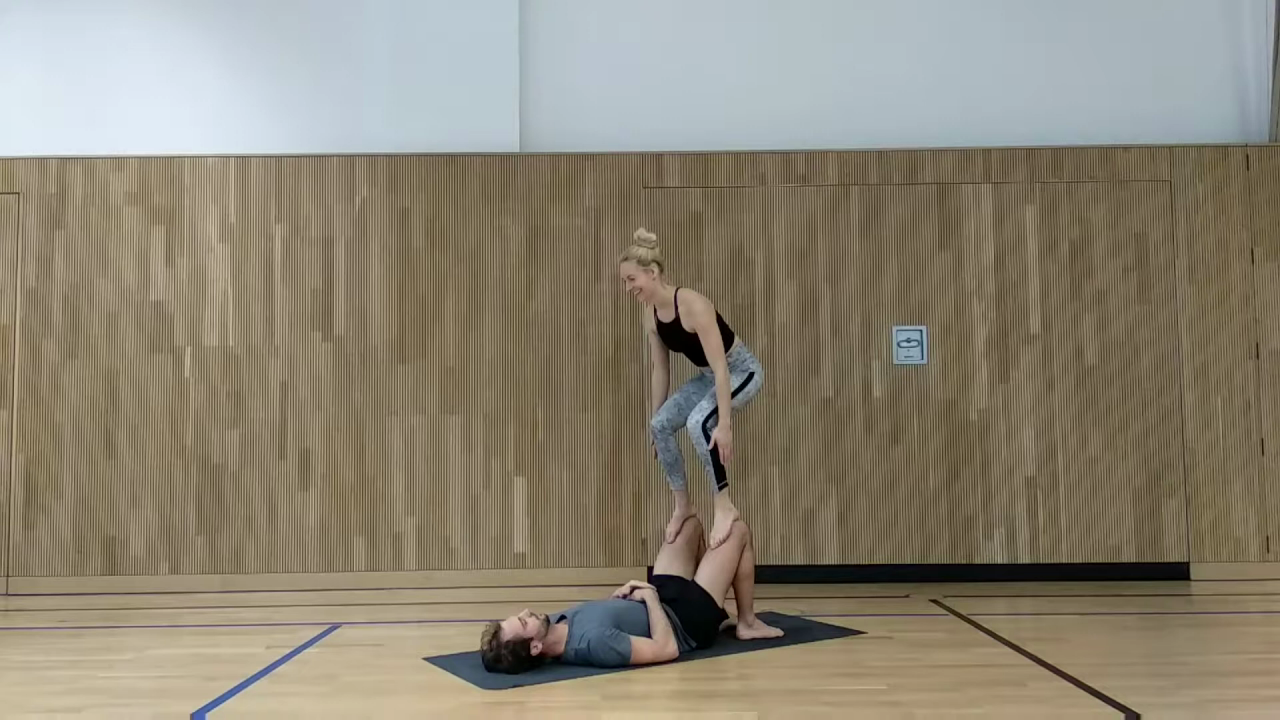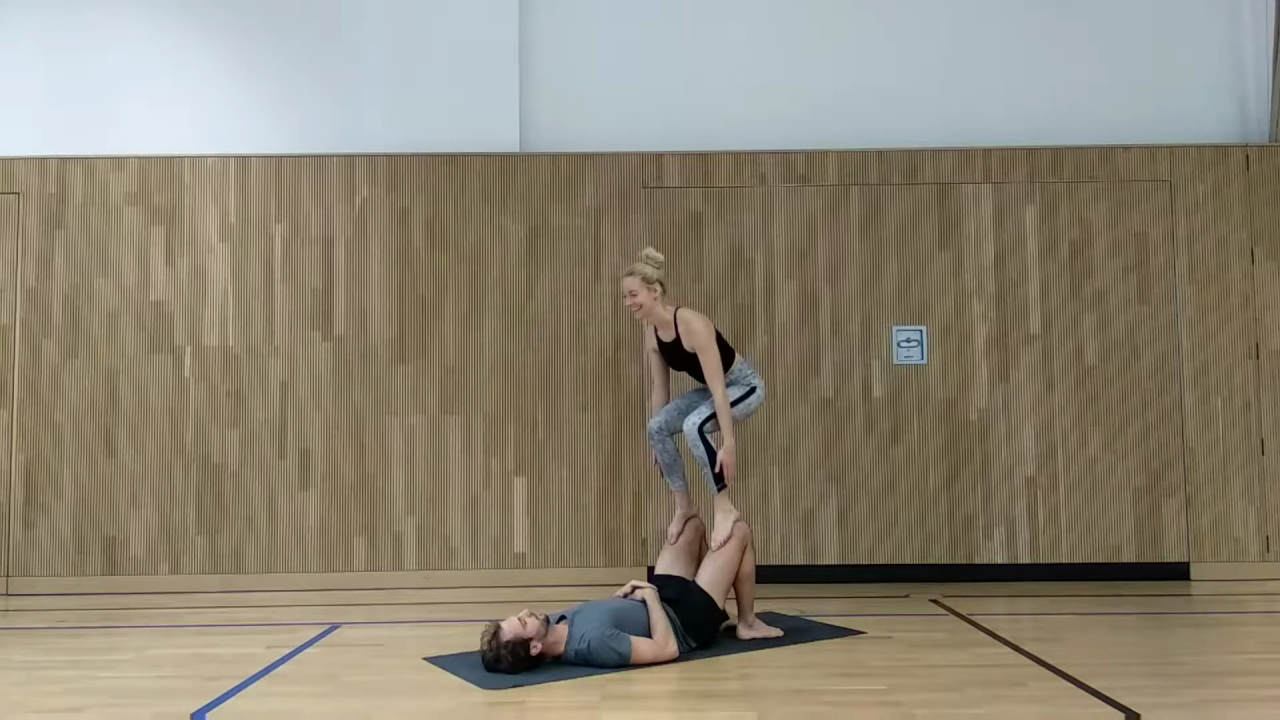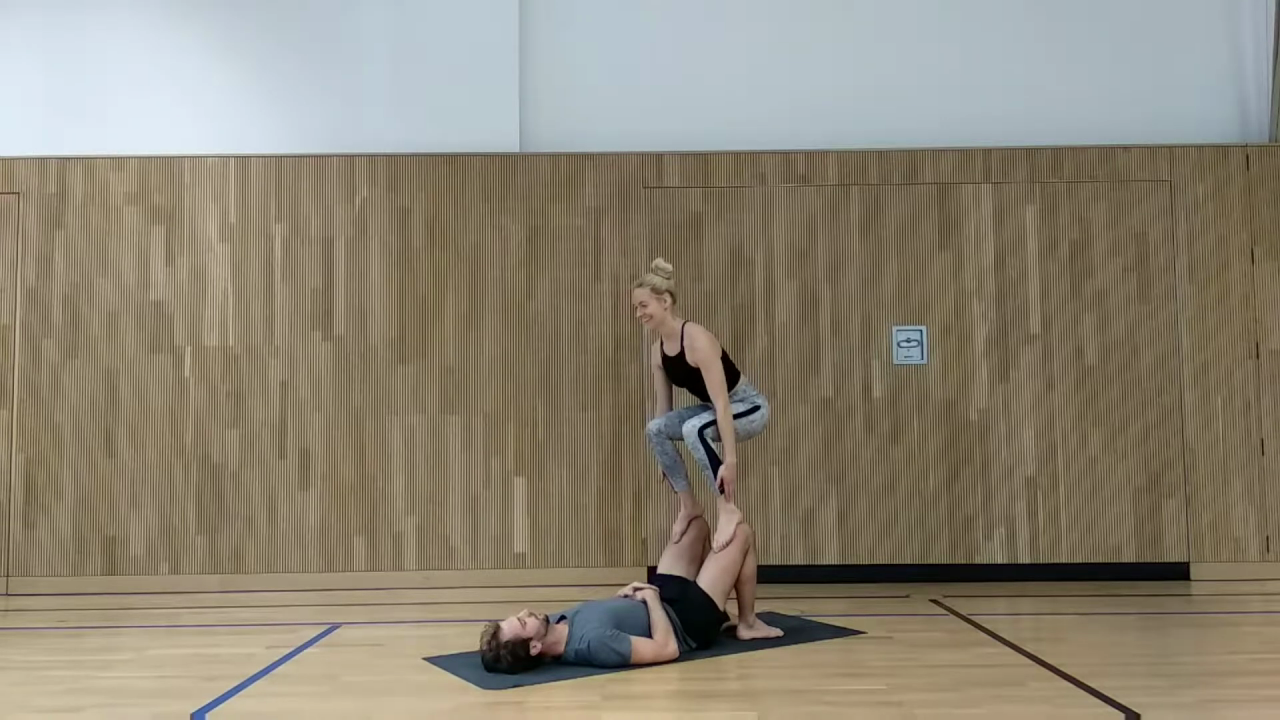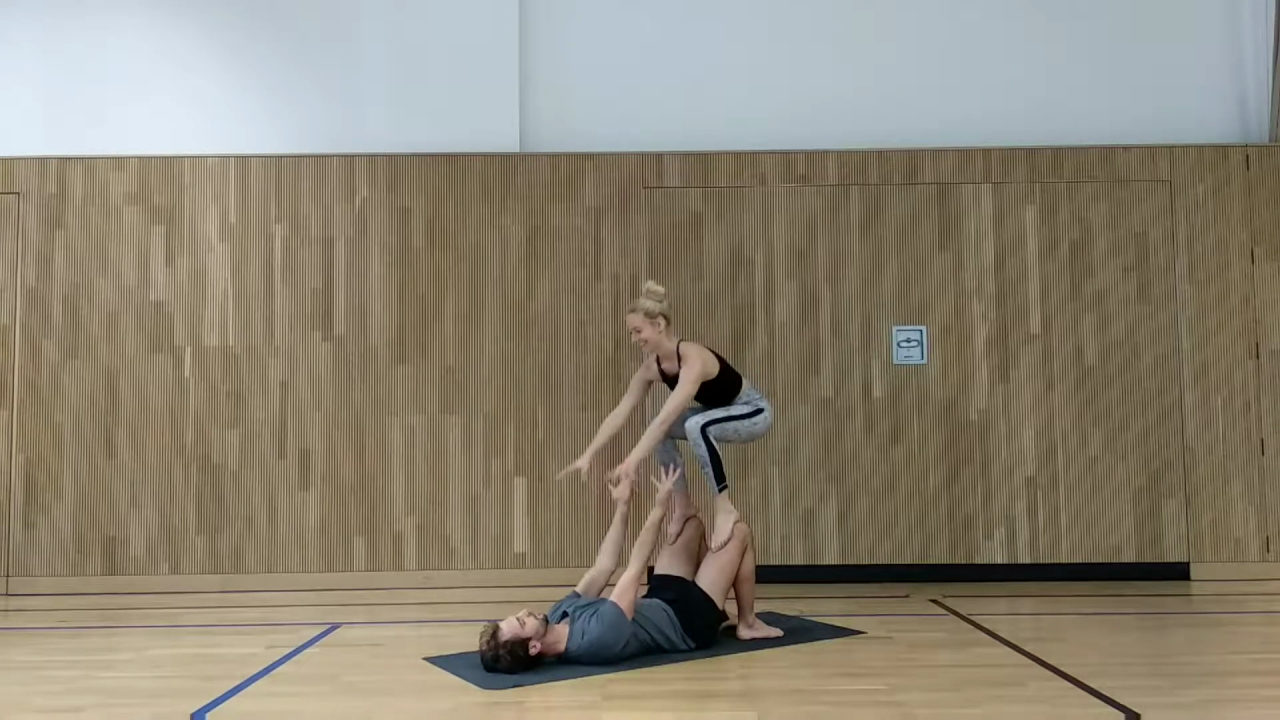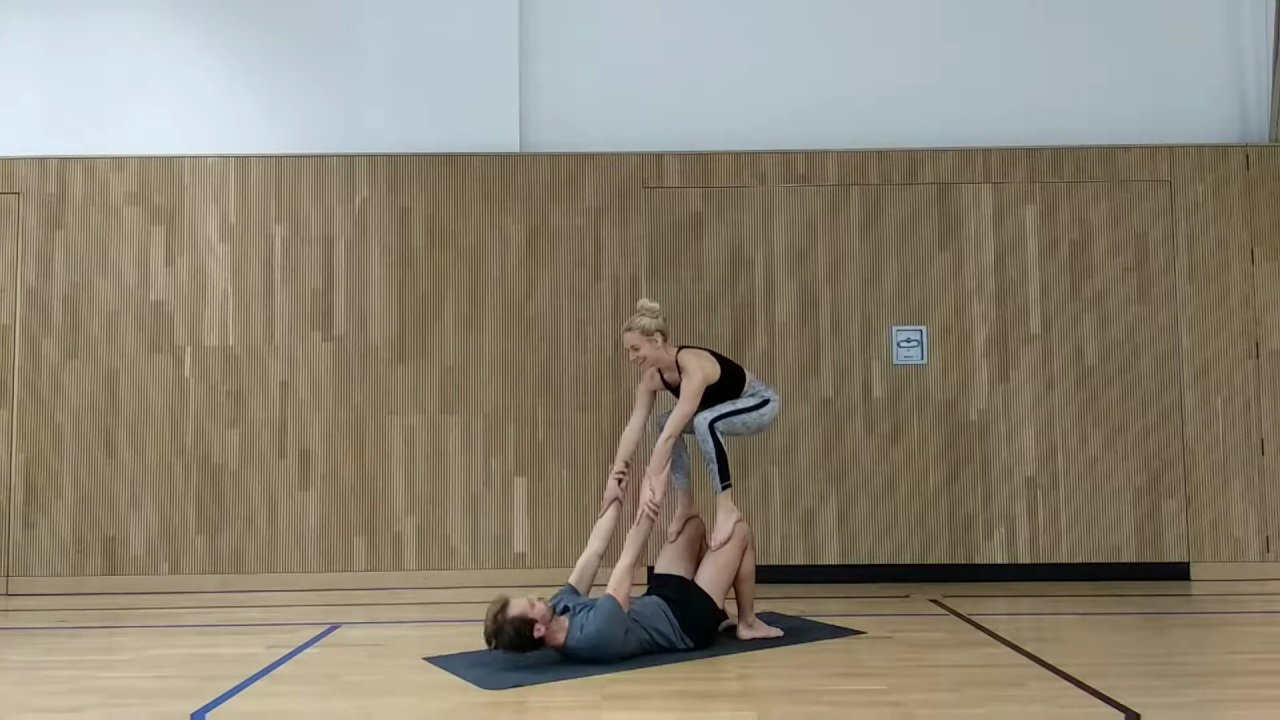
dt=1s
person 1, frame 1
left shoulder: (556, 624)
right shoulder: (591, 642)
right elbow: (667, 648)
left wrist: (617, 595)
right wrist: (649, 597)
left hip: (664, 603)
right hip: (687, 622)
left knee: (691, 523)
right knee: (738, 530)
left ankle: (717, 613)
right ankle: (747, 624)
person 1, frame 2
left shoulder: (554, 626)
right shoulder: (591, 644)
right elbow: (668, 649)
left wrist: (620, 595)
right wrist: (651, 597)
left hip: (665, 604)
right hip: (688, 623)
left knee: (694, 524)
right knee: (739, 531)
left ankle: (718, 613)
right ankle: (747, 624)
person 1, frame 3
left shoulder: (556, 625)
right shoulder: (591, 643)
right elbow: (668, 648)
left wrist: (621, 595)
right wrist: (652, 599)
left hip: (666, 604)
right hip: (689, 623)
left knee: (698, 524)
right knee: (742, 533)
left ankle: (719, 612)
right ankle: (748, 624)
person 1, frame 4
left shoulder: (559, 616)
right shoulder: (597, 638)
left elbow: (603, 567)
right elbow: (634, 571)
left wrist: (622, 508)
right wrist: (659, 508)
left hip: (661, 604)
right hip: (690, 624)
left knee: (693, 524)
right knee: (739, 532)
left ankle: (719, 613)
right ankle: (748, 624)
person 1, frame 5
left shoulder: (559, 609)
right shoulder: (593, 635)
left elbow: (593, 553)
right elbow: (627, 563)
left wrist: (614, 501)
right wrist: (650, 505)
left hip: (657, 605)
right hip: (686, 626)
left knee: (694, 525)
right knee: (739, 532)
left ankle: (717, 615)
right ankle: (748, 624)
person 2, frame 1
left shoulder: (692, 305)
right shoulder: (651, 318)
left elbow: (721, 367)
right elbow: (659, 371)
left wrist: (724, 424)
right wrist: (655, 416)
left hip: (741, 370)
right hip: (707, 376)
left knee: (698, 423)
right knee: (660, 425)
left ankle: (724, 507)
right ankle: (681, 505)
person 2, frame 2
left shoulder: (692, 324)
right shoulder: (652, 335)
left elbow: (719, 388)
right elbow: (659, 389)
left wrist: (729, 444)
right wrist: (658, 446)
left hip: (744, 385)
right hip: (711, 390)
left knee: (694, 426)
right knee: (657, 427)
left ankle: (724, 508)
right ankle: (683, 506)
person 2, frame 3
left shoulder: (697, 340)
right shoulder: (657, 351)
left elbow: (722, 404)
right elbow: (663, 408)
left wrist: (730, 460)
right wrist: (667, 463)
left hip: (749, 407)
right hip: (714, 409)
left knee: (693, 429)
right knee: (655, 429)
left ankle: (727, 509)
right ankle: (689, 506)
person 2, frame 4
left shoulder: (694, 358)
right shoulder: (650, 367)
left elbow: (666, 418)
right elbow: (619, 413)
left wrist: (632, 460)
right wrist: (586, 457)
left hip: (753, 410)
right hip: (721, 410)
left knee: (696, 425)
right knee: (660, 431)
left ankle: (725, 509)
right ankle: (683, 505)
person 2, frame 5
left shoulder: (693, 367)
right shoulder: (652, 377)
left elbow: (669, 435)
right elbow: (633, 427)
left hip: (759, 402)
right hip: (727, 404)
left knee: (705, 422)
right knee: (666, 422)
left ankle: (727, 509)
right ankle: (685, 506)
